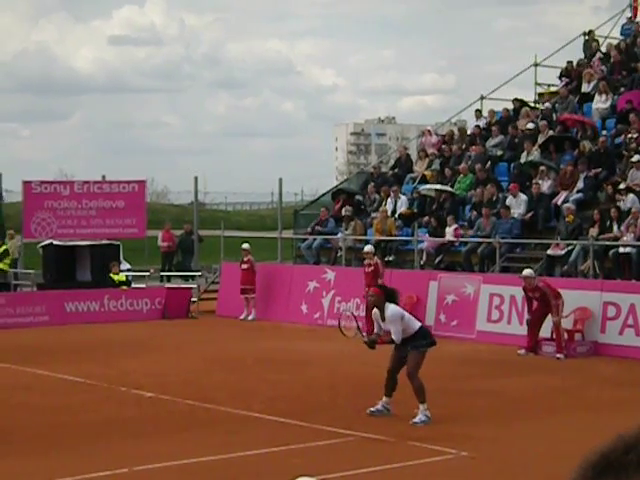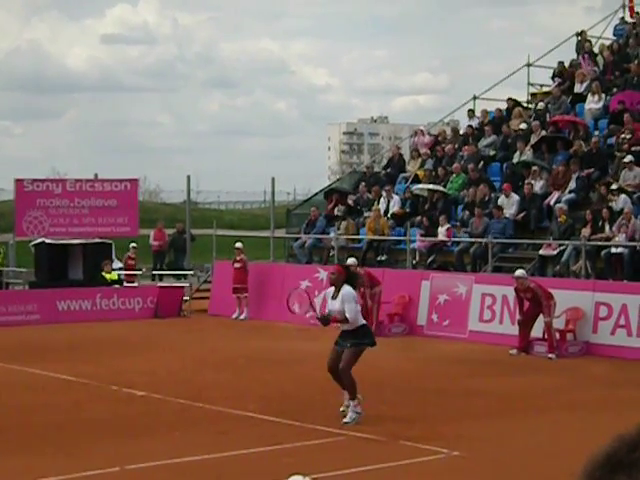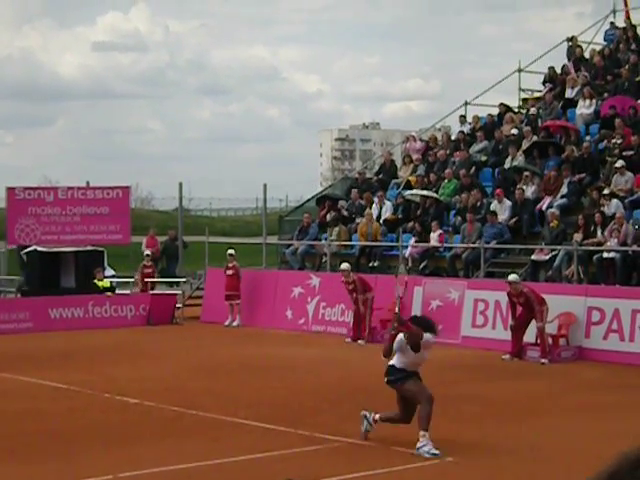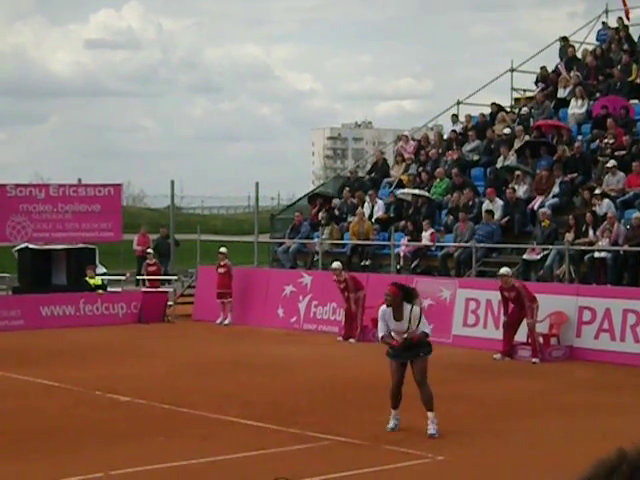
dt=1s
person 1, frame 1
left shoulder: (392, 312)
right shoulder: (375, 312)
left elbow: (395, 339)
right elbow: (378, 332)
left wrist: (376, 341)
right wrist: (372, 340)
left hip: (419, 338)
right hip: (405, 340)
left knee: (411, 373)
right knee: (391, 371)
left ankle: (424, 412)
right ankle: (385, 405)
person 1, frame 2
left shoulder: (348, 293)
right shoulder: (329, 292)
left elbow: (352, 318)
right elbow: (330, 314)
left wrist: (331, 319)
right wrist: (325, 318)
left hip: (359, 334)
right hip: (345, 334)
left knee: (343, 369)
right knee: (331, 367)
left ankle: (355, 408)
right ankle: (352, 399)
person 1, frame 3
left shoulder: (428, 338)
right shoulder: (401, 339)
left elbow: (422, 338)
right elbow: (386, 355)
left wrist: (407, 326)
right wrist: (394, 335)
left hip: (411, 374)
right hip: (397, 374)
left knee: (404, 417)
right knee: (427, 398)
left ankle: (372, 418)
right ankle: (423, 442)
person 1, frame 4
left shoulder: (413, 310)
right shoulder: (383, 311)
left elbow: (427, 331)
right elbow: (382, 335)
left wrist: (411, 339)
right wrist: (394, 343)
left hip: (418, 345)
right hip: (398, 346)
left knee: (421, 381)
right knee: (396, 383)
left ankle: (431, 421)
right ankle: (394, 417)
